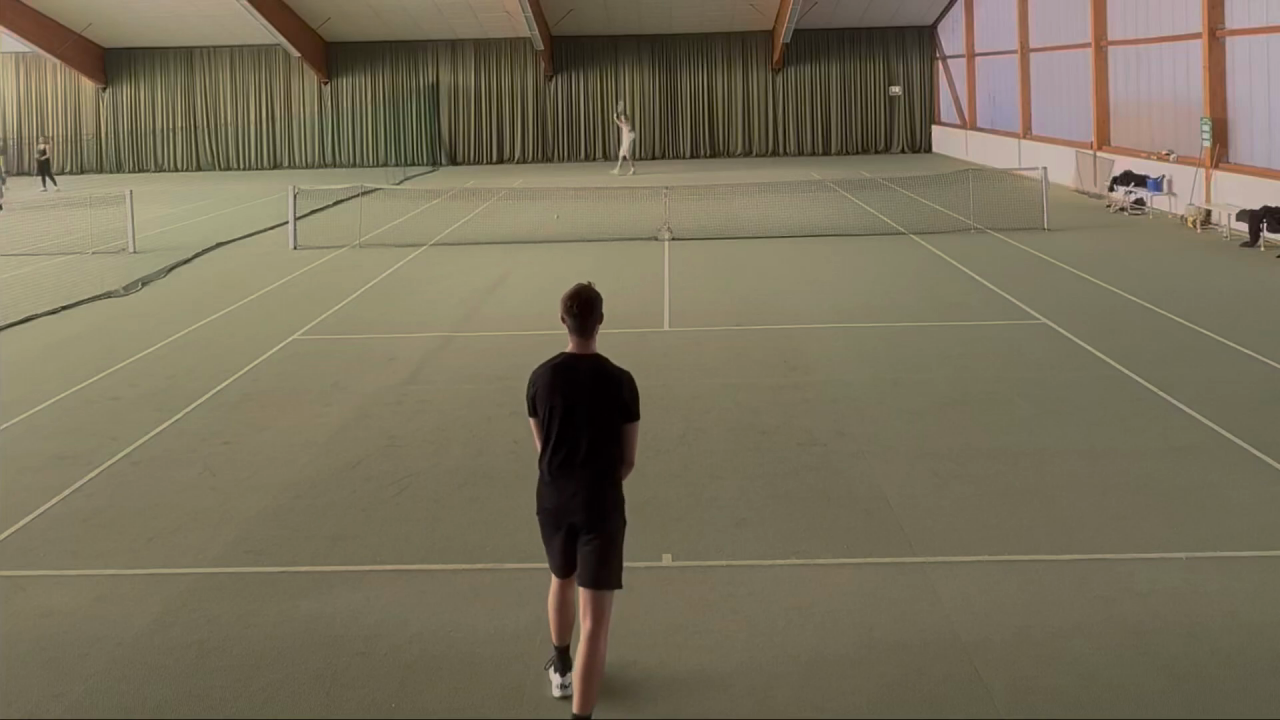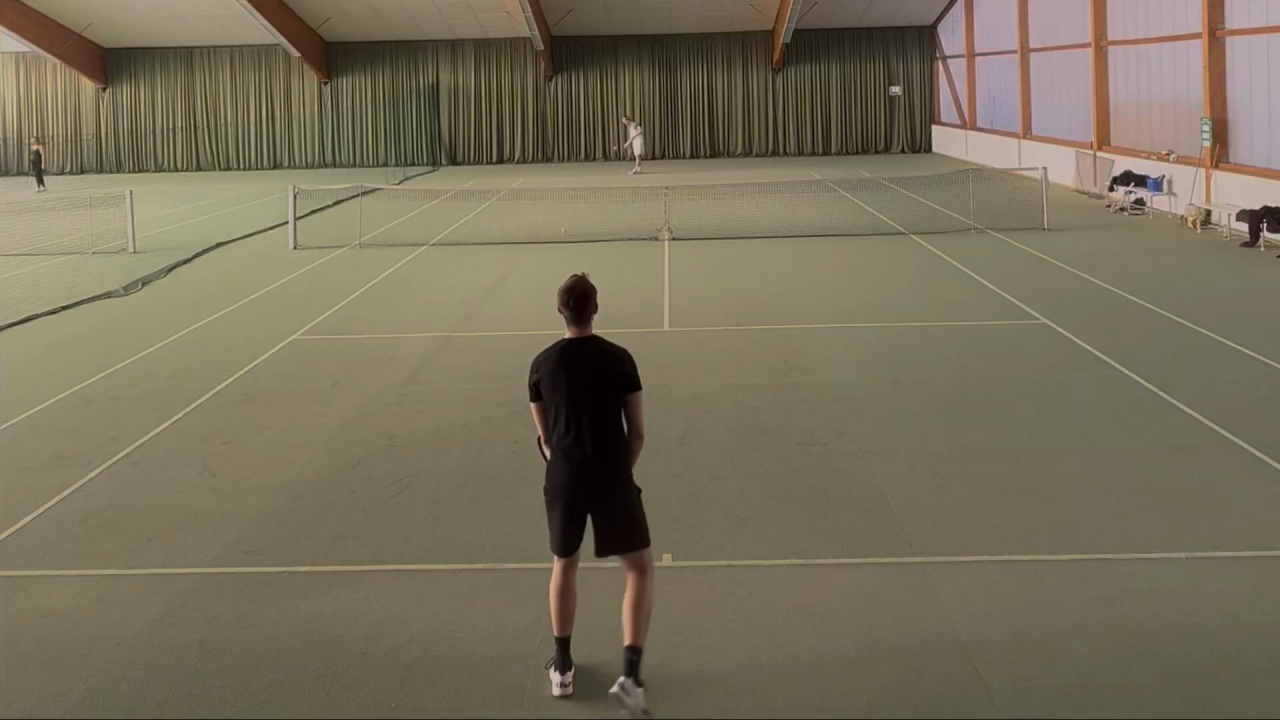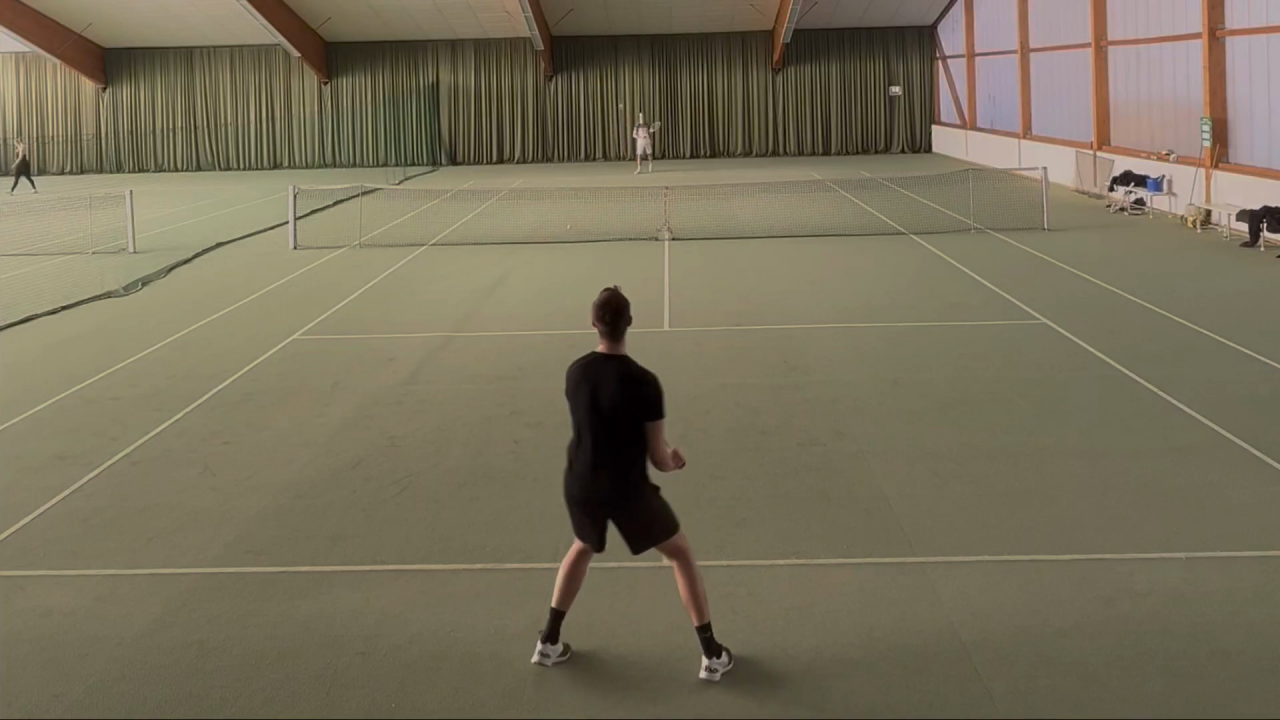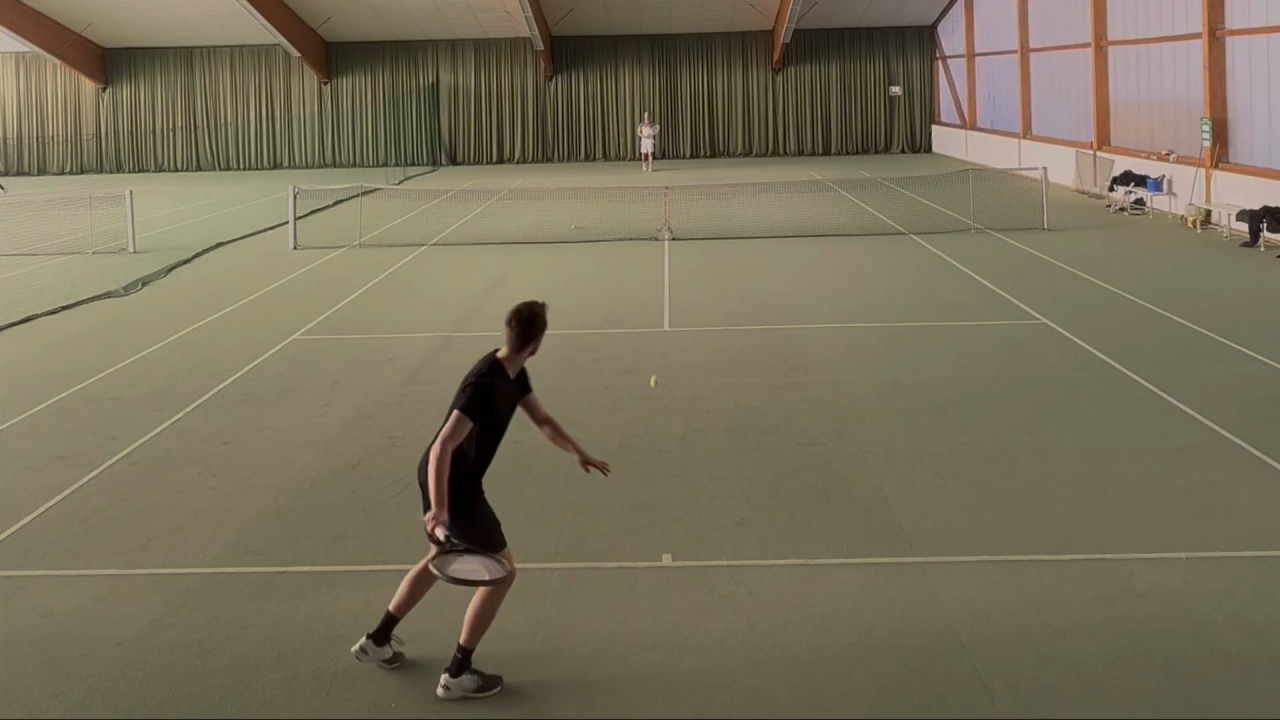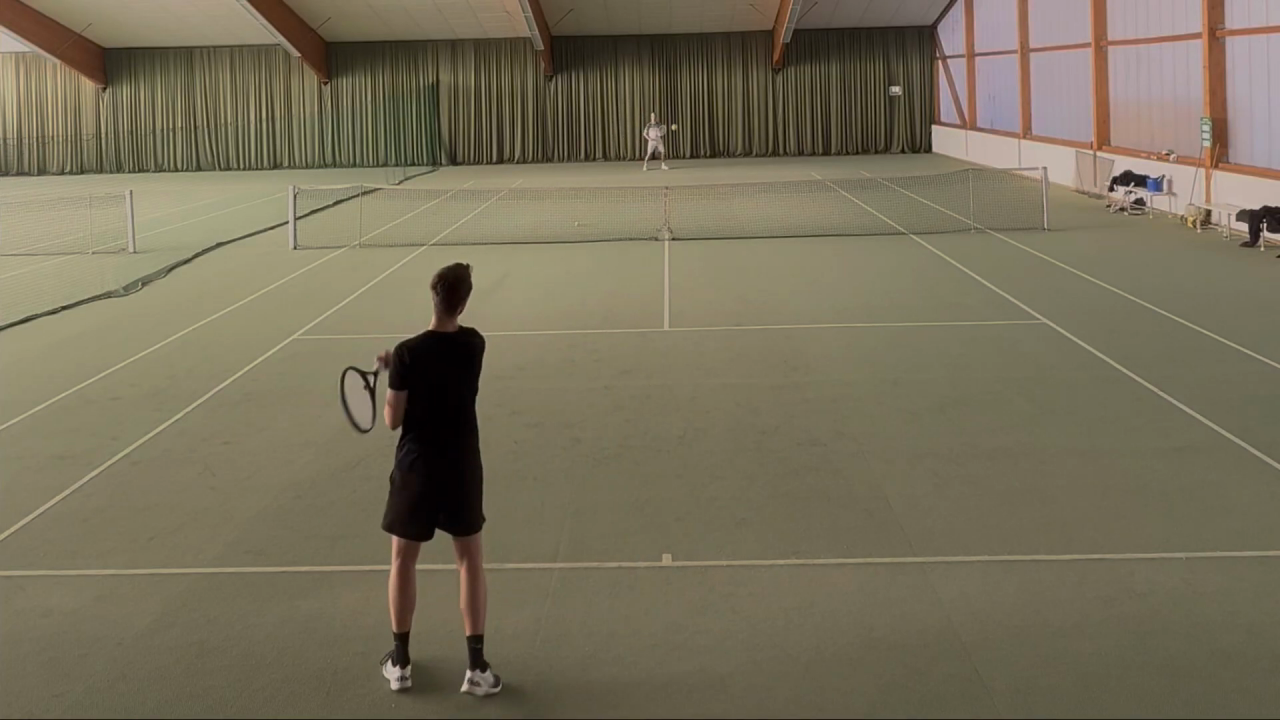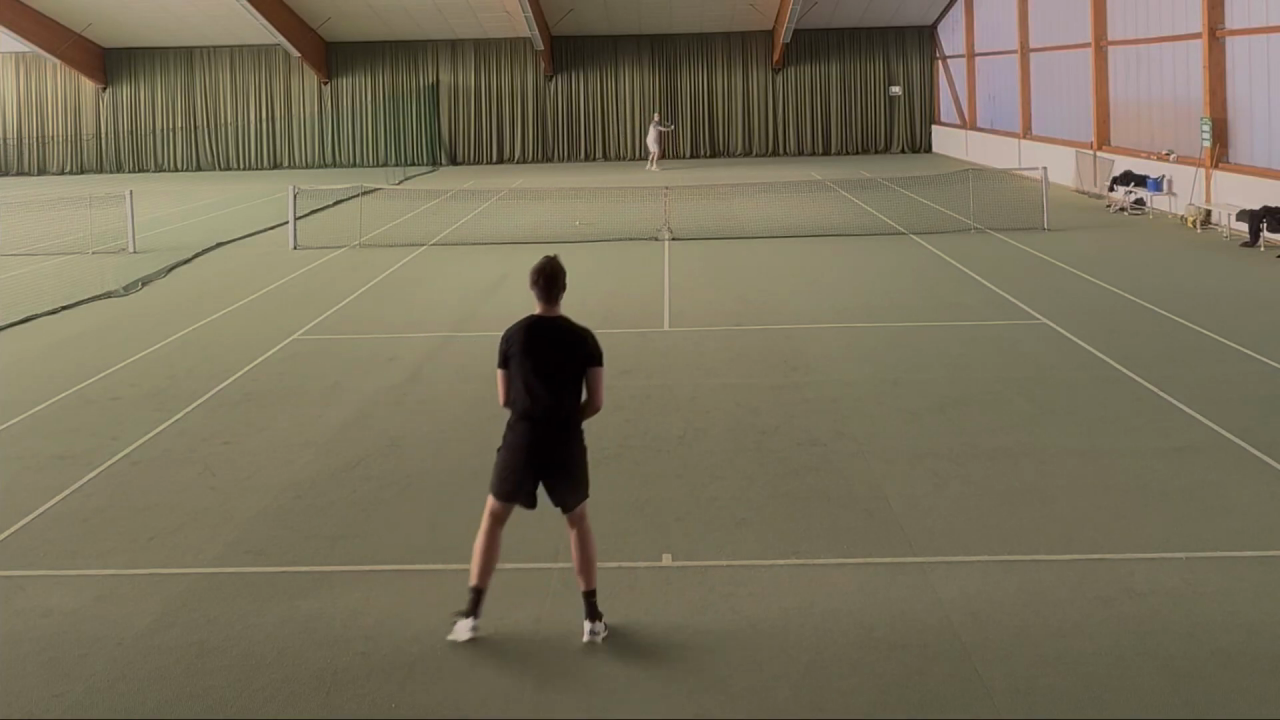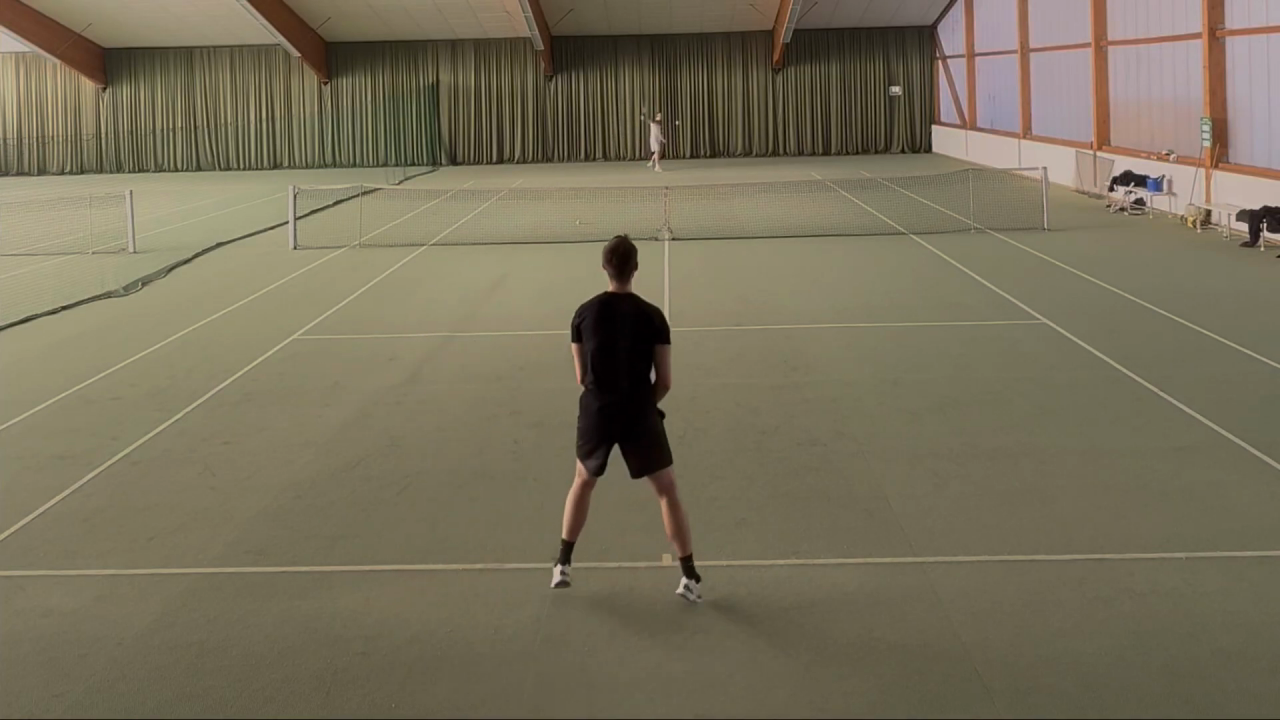
dt=0.7s
person 1, frame 1
left shoulder: (541, 377)
right shoulder: (620, 382)
left elbow: (542, 448)
right elbow: (628, 459)
left hip: (553, 501)
right hip: (600, 506)
left knee: (562, 580)
right knee: (595, 621)
left ankle: (561, 668)
person 1, frame 2
left shoulder: (542, 363)
right shoulder: (619, 358)
left elbow: (544, 436)
right elbow: (637, 432)
left hip: (562, 481)
right hip: (611, 480)
left knee: (564, 566)
right knee: (639, 571)
left ankle: (562, 665)
right ankle: (630, 675)
person 1, frame 3
left shoulder: (576, 372)
right shoulder: (643, 383)
right elbow: (659, 457)
right wrist: (673, 463)
left hip: (581, 487)
right hip: (625, 489)
left knee: (582, 549)
right knee: (682, 557)
left ankle: (549, 642)
right ankle: (712, 654)
person 1, frame 4
left shoulder: (513, 373)
right shoulder: (484, 385)
left elbow: (543, 420)
right elbow: (442, 448)
left wrist: (581, 454)
right wrist: (438, 505)
left hip: (457, 482)
right hip: (455, 488)
right knee: (502, 573)
left ankle: (377, 640)
right ankle: (457, 673)
person 1, frame 5
left shoulder: (407, 354)
right shoulder: (474, 343)
left elbow: (393, 419)
left hip: (416, 466)
right hip: (463, 465)
left knee: (403, 560)
right knee: (471, 559)
left ankle: (400, 661)
right ankle: (477, 665)
person 1, frame 6
left shoulder: (513, 335)
right shoulder: (584, 339)
left elbow: (505, 400)
right elbow: (595, 403)
left hip: (520, 442)
right hip: (566, 444)
left knee: (492, 520)
right knee: (579, 524)
left ankle: (471, 614)
right ankle: (592, 617)
person 1, frame 7
left shoulder: (584, 313)
right shoulder: (652, 317)
left elbow: (580, 376)
right elbow: (664, 382)
left hip: (594, 414)
right hip: (638, 415)
left knee: (584, 482)
right knee: (667, 492)
left ankle: (563, 564)
right ankle: (689, 576)
